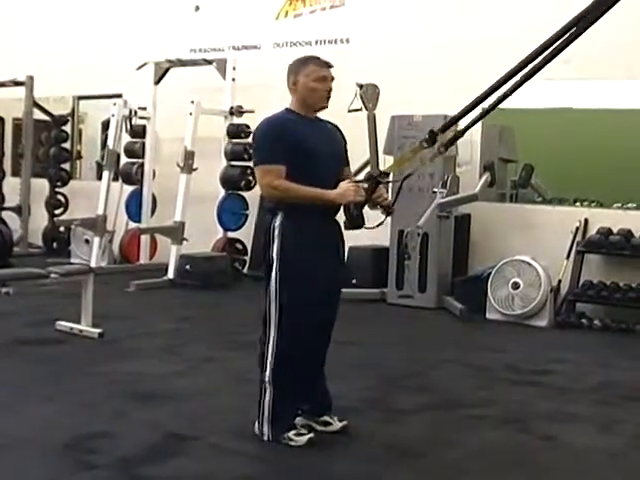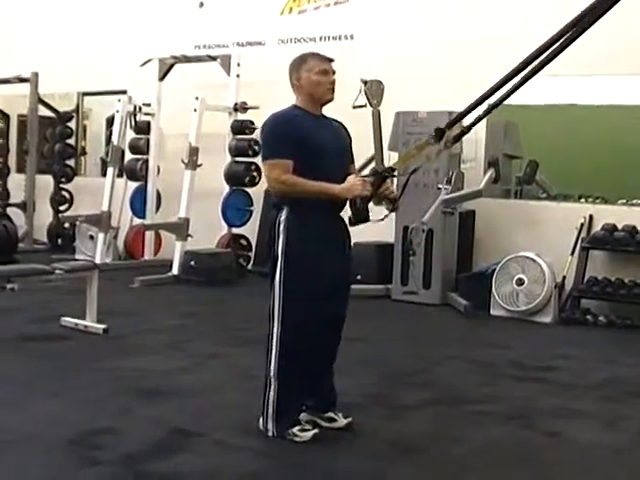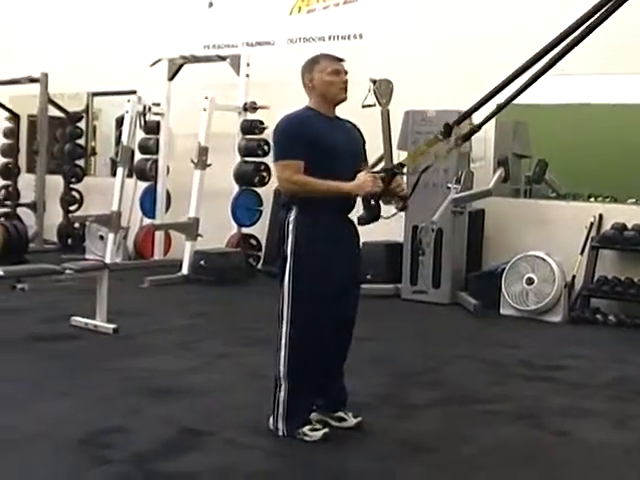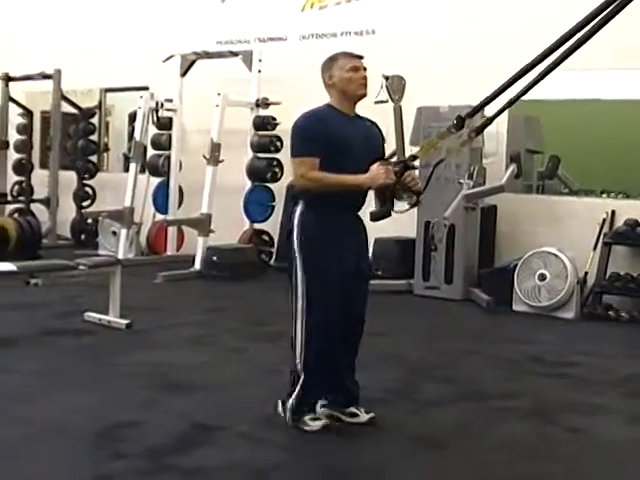
dt=0.2s
person 1, frame 1
left shoulder: (332, 132)
right shoulder: (275, 129)
left elbow: (343, 180)
right elbow: (271, 186)
left wrist: (366, 192)
right wrist: (332, 194)
left hip: (328, 234)
right hip: (293, 235)
left knee: (318, 327)
right knee: (286, 329)
left ankle: (314, 407)
right ankle: (275, 420)
person 1, frame 2
left shoulder: (337, 129)
right shoulder: (282, 124)
left elbow: (348, 177)
right elbow: (278, 181)
left wrist: (373, 188)
right wrist: (339, 189)
left hip: (334, 230)
right hip: (299, 230)
left knee: (328, 322)
right knee: (292, 325)
left ankle: (318, 403)
right ankle: (279, 416)
person 1, frame 3
left shoulder: (351, 131)
right shoulder: (295, 125)
left elbow: (362, 179)
right elbow: (289, 181)
left wrist: (385, 186)
right wrist: (350, 187)
left hip: (343, 231)
right hip: (308, 231)
left knee: (339, 323)
right knee: (302, 326)
left ankle: (329, 403)
right ankle: (289, 415)
person 1, frame 4
left shoulder: (370, 130)
right shoulder: (313, 123)
left elbow: (377, 178)
right elbow: (303, 177)
left wrist: (400, 182)
right wrist: (363, 179)
left hip: (351, 227)
right hip: (316, 226)
left knee: (350, 318)
right knee: (317, 319)
left ankle: (339, 398)
right ankle: (298, 403)
